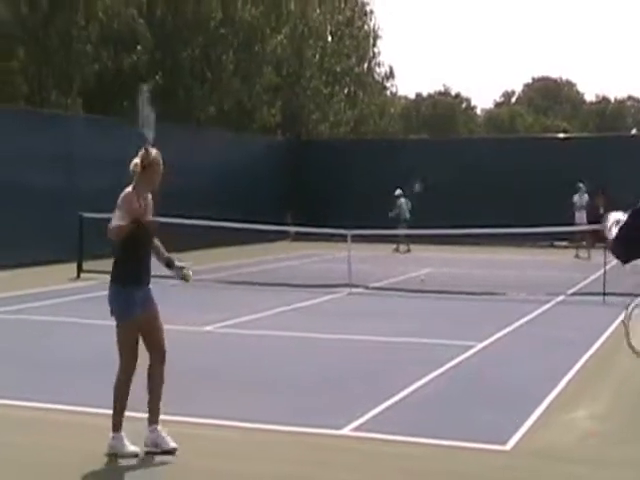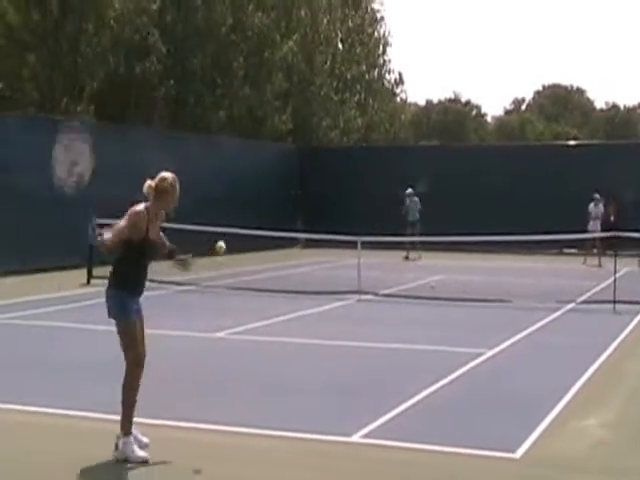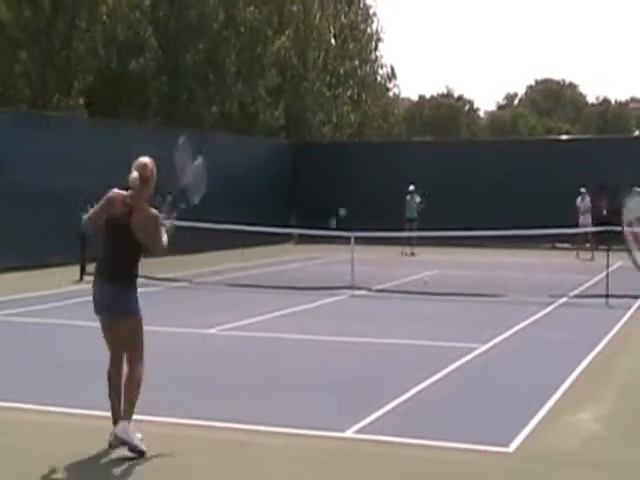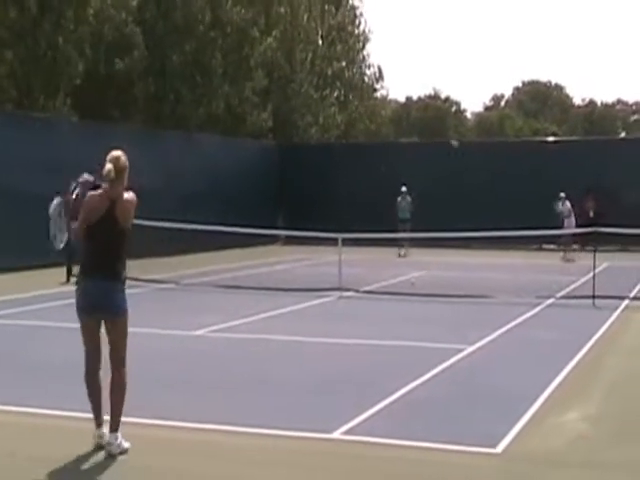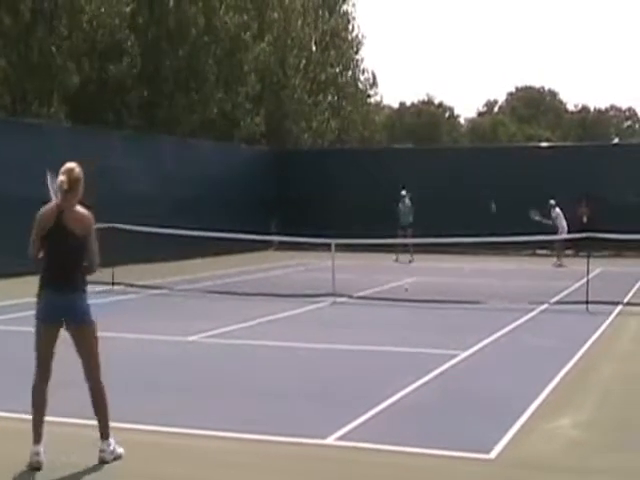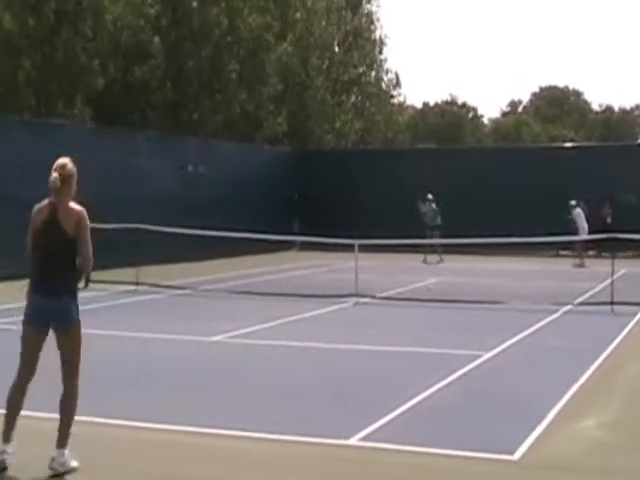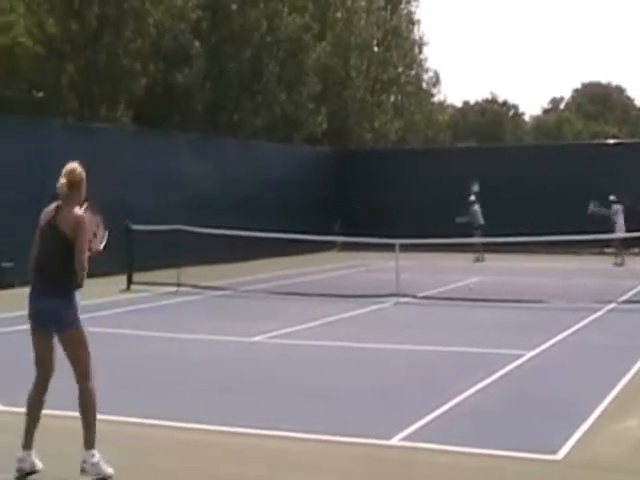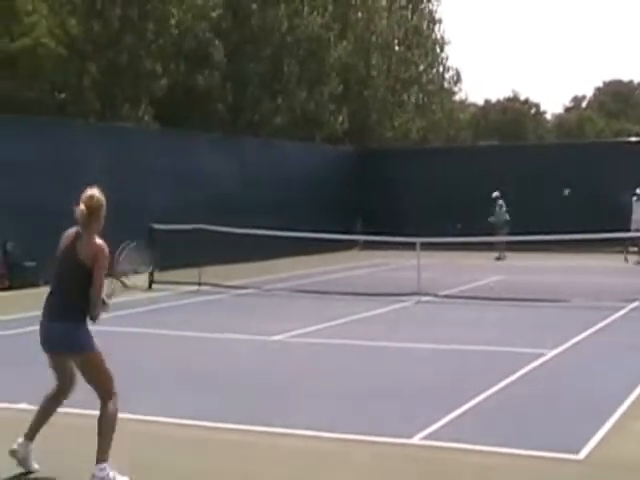
dt=0.4s
person 1, frame 1
left shoulder: (147, 199)
right shoulder: (129, 197)
right elbow: (113, 233)
left wrist: (170, 263)
right wrist: (129, 220)
left hip: (141, 289)
right hip: (124, 290)
left knee: (158, 354)
right knee: (128, 363)
left ankle: (153, 429)
right ankle: (116, 437)
person 1, frame 2
left shoulder: (155, 216)
right shoulder: (139, 214)
right elbow: (112, 240)
left wrist: (173, 254)
right wrist: (104, 240)
left hip: (130, 295)
right hip: (122, 295)
left knee: (135, 364)
right knee: (135, 366)
left ankle: (127, 430)
right ankle: (124, 442)
person 1, frame 3
left shoulder: (114, 197)
right shoulder: (150, 217)
left elbow: (88, 222)
right elbow: (157, 247)
right wrist: (164, 233)
left hip: (101, 286)
right hip: (123, 291)
left knee: (116, 357)
right knee: (135, 361)
left ankle: (117, 426)
right ankle: (125, 425)
person 1, frame 4
left shoulder: (91, 200)
right shoulder: (130, 202)
left elbow: (76, 235)
left hip: (87, 286)
right hip: (112, 288)
left knee: (92, 360)
right knee: (118, 365)
left ankle: (98, 429)
right ankle: (114, 436)
person 1, frame 5
left shoulder: (44, 213)
right shoulder: (84, 216)
left elbow: (33, 253)
right elbow: (93, 263)
left hip: (47, 297)
right hip: (73, 298)
left knee: (42, 374)
right knee: (93, 375)
left ankle: (37, 448)
right ankle: (106, 443)
person 1, frame 6
left shoulder: (38, 210)
right shoulder: (79, 214)
left elbow: (31, 252)
right elbow: (87, 263)
left hip: (36, 298)
right hip: (64, 301)
right knee: (71, 381)
right ankle: (61, 453)
person 1, frame 7
left shoulder: (46, 212)
right shoulder: (79, 217)
left elbow: (34, 258)
right elbow: (80, 267)
right wrist: (80, 278)
left hip: (36, 300)
right hip: (60, 302)
left knee: (42, 379)
right knee: (85, 380)
person 1, frame 8
left shoulder: (68, 236)
right shoulder: (99, 247)
right elbow: (95, 301)
left wrist: (95, 302)
right wrist: (99, 306)
left hip: (49, 326)
right hip: (71, 329)
left knee: (63, 388)
right knee: (109, 396)
left ankle: (24, 444)
